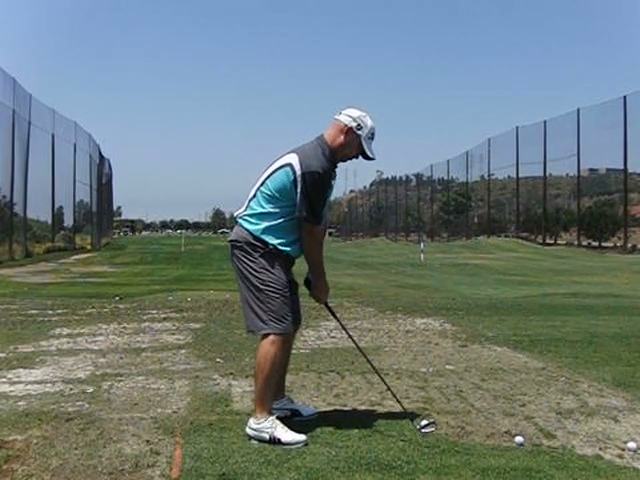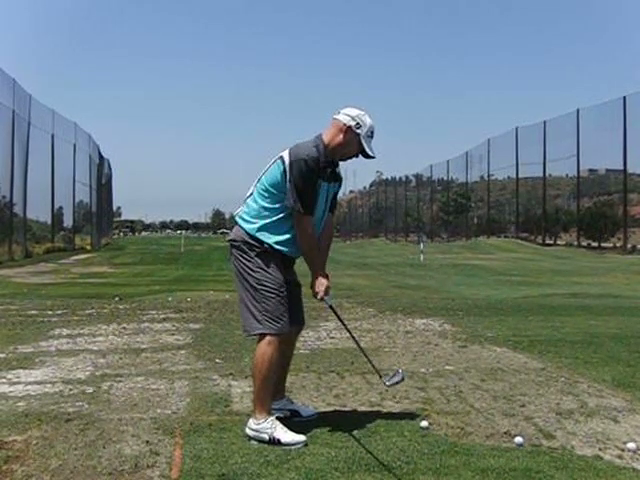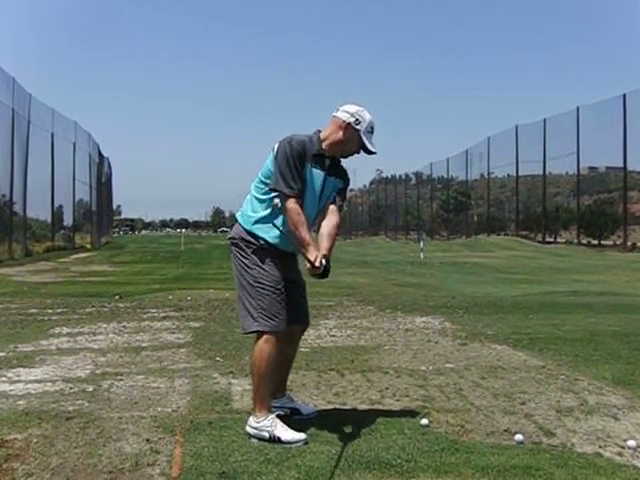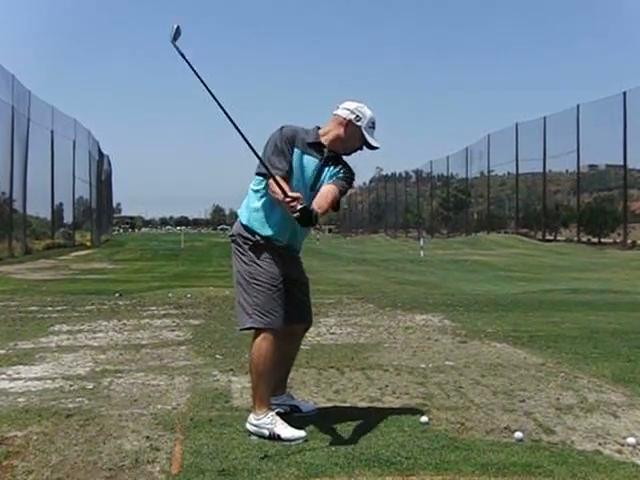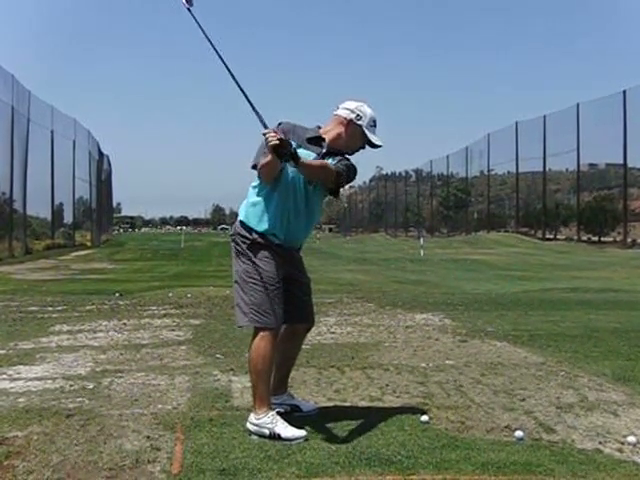
dt=1s
person 1, frame 1
left shoulder: (320, 162)
right shoulder: (313, 167)
left elbow: (317, 227)
right elbow: (310, 231)
left wrist: (315, 274)
right wrist: (319, 279)
left hip: (271, 250)
right hip: (256, 248)
left knee: (288, 326)
right knee: (275, 330)
left ankle: (278, 400)
right ankle: (261, 418)
person 1, frame 2
left shoulder: (332, 173)
right shoulder: (304, 159)
left elbow: (325, 225)
right elbow: (302, 224)
left wrist: (320, 271)
right wrist: (318, 274)
left hip: (278, 252)
right hip: (255, 247)
left knee: (291, 328)
right knee: (273, 331)
left ankle: (277, 400)
right ankle: (260, 419)
person 1, frame 3
left shoulder: (339, 175)
right shoulder: (294, 147)
left elbow: (331, 215)
right elbow: (289, 204)
left wrist: (323, 253)
right wrist: (310, 249)
left hip: (284, 251)
right hip: (255, 244)
left knee: (294, 326)
right knee: (270, 328)
left ankle: (278, 398)
right ankle: (260, 417)
person 1, frame 4
left shoulder: (341, 170)
right shoulder: (288, 137)
left elbow: (329, 194)
right elbow: (274, 183)
left wrist: (313, 212)
right wrist: (291, 201)
left hip: (288, 248)
right hip: (256, 240)
left knee: (297, 324)
right knee: (268, 326)
left ankle: (277, 395)
right ankle: (261, 415)
person 1, frame 5
left shoulder: (343, 165)
right shoulder: (289, 132)
left elbow: (323, 172)
right elbow: (265, 173)
left wrist: (294, 159)
right wrist: (276, 156)
left hip: (289, 248)
right hip: (256, 240)
left knee: (299, 323)
right knee: (268, 325)
left ankle: (278, 394)
right ankle: (261, 414)
